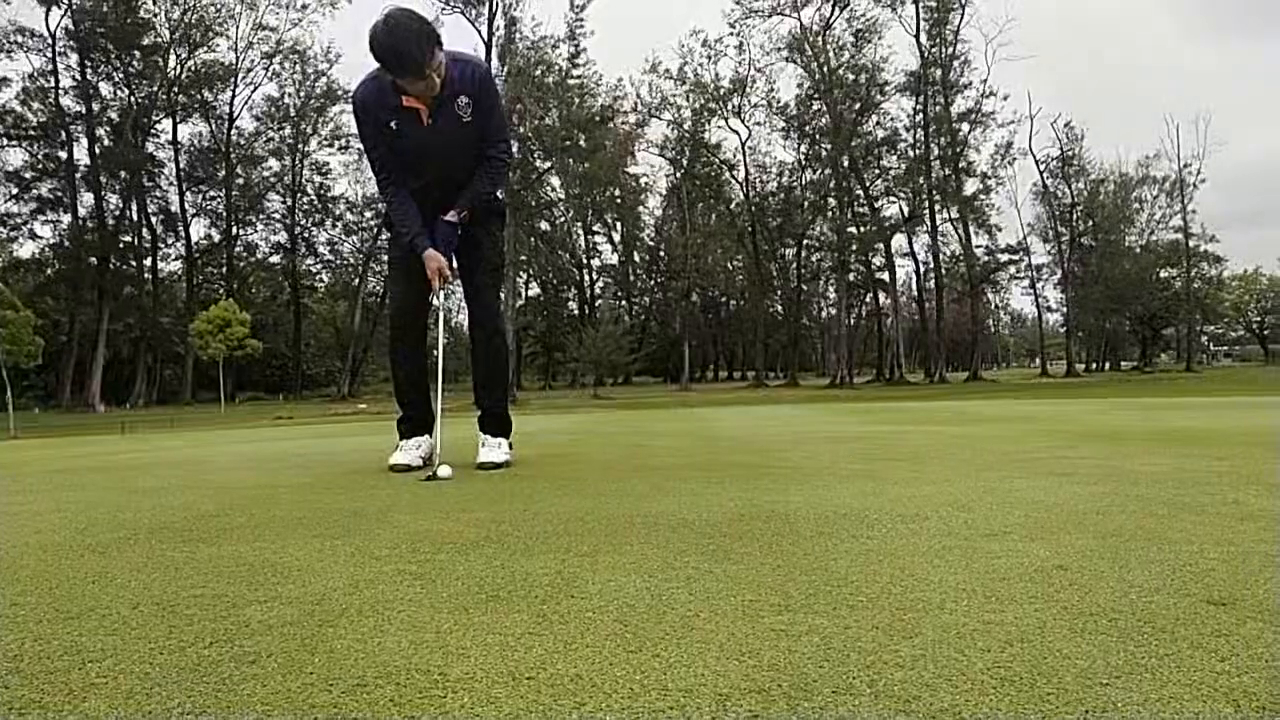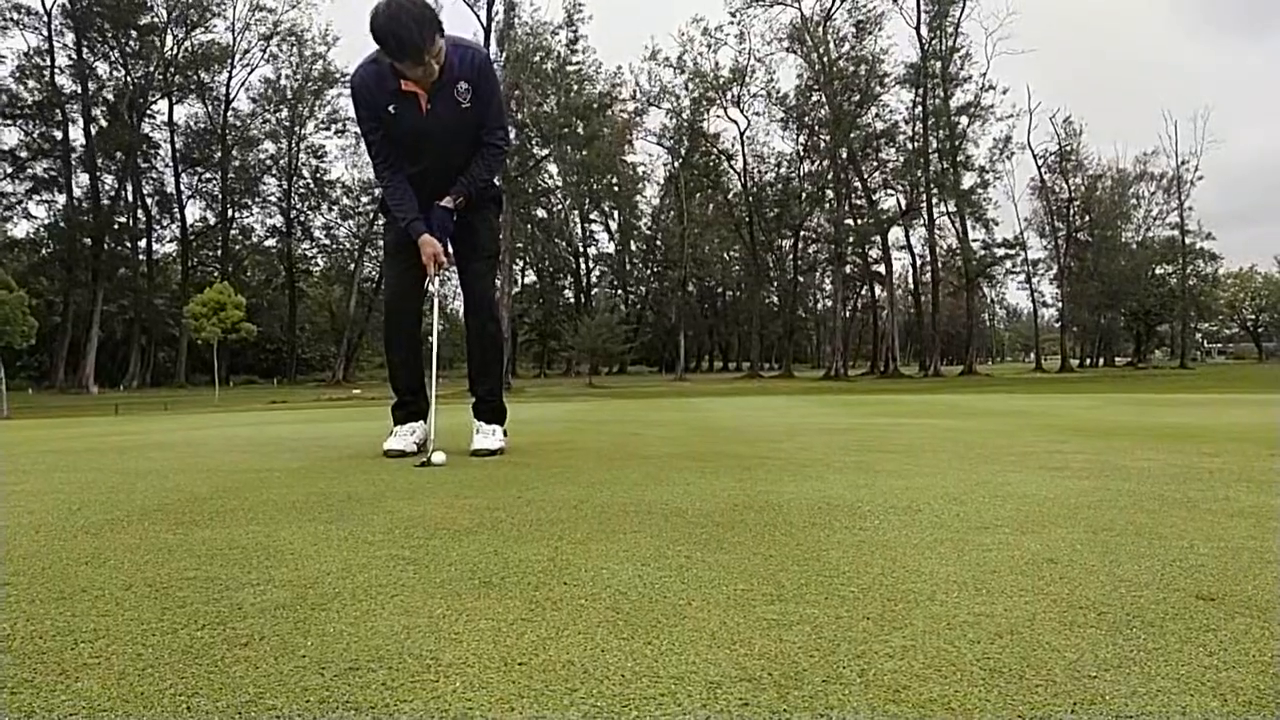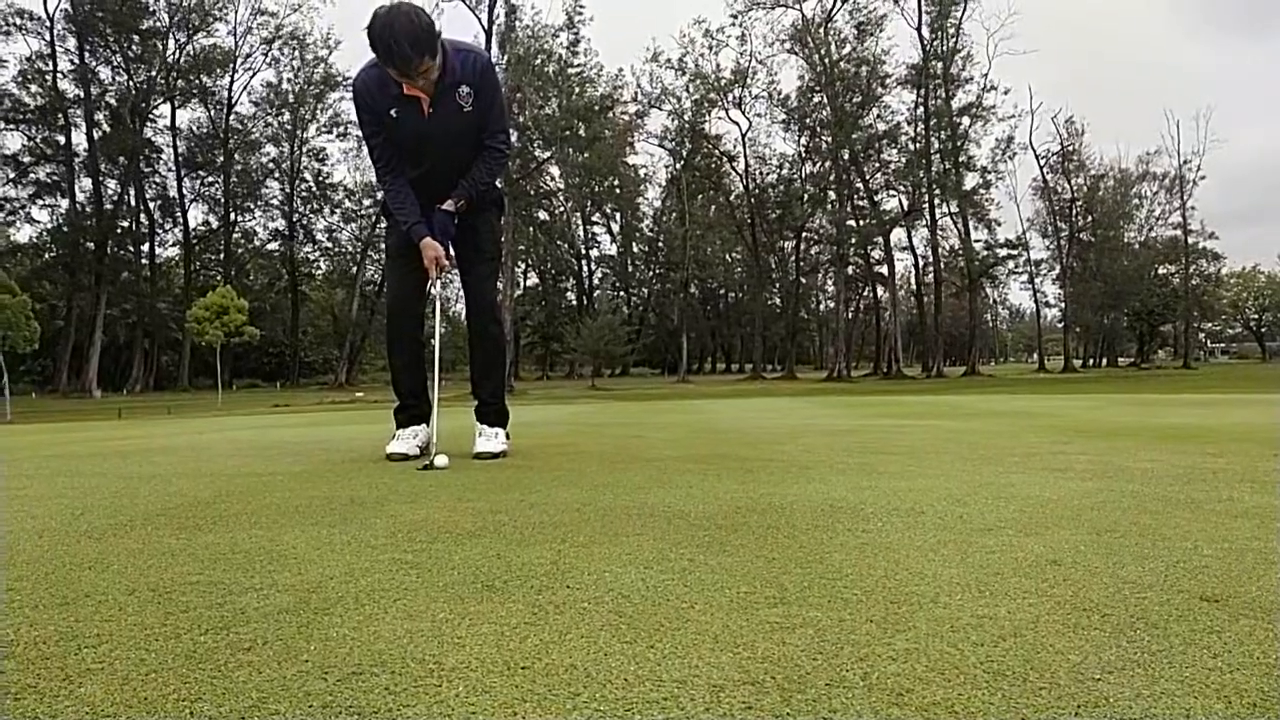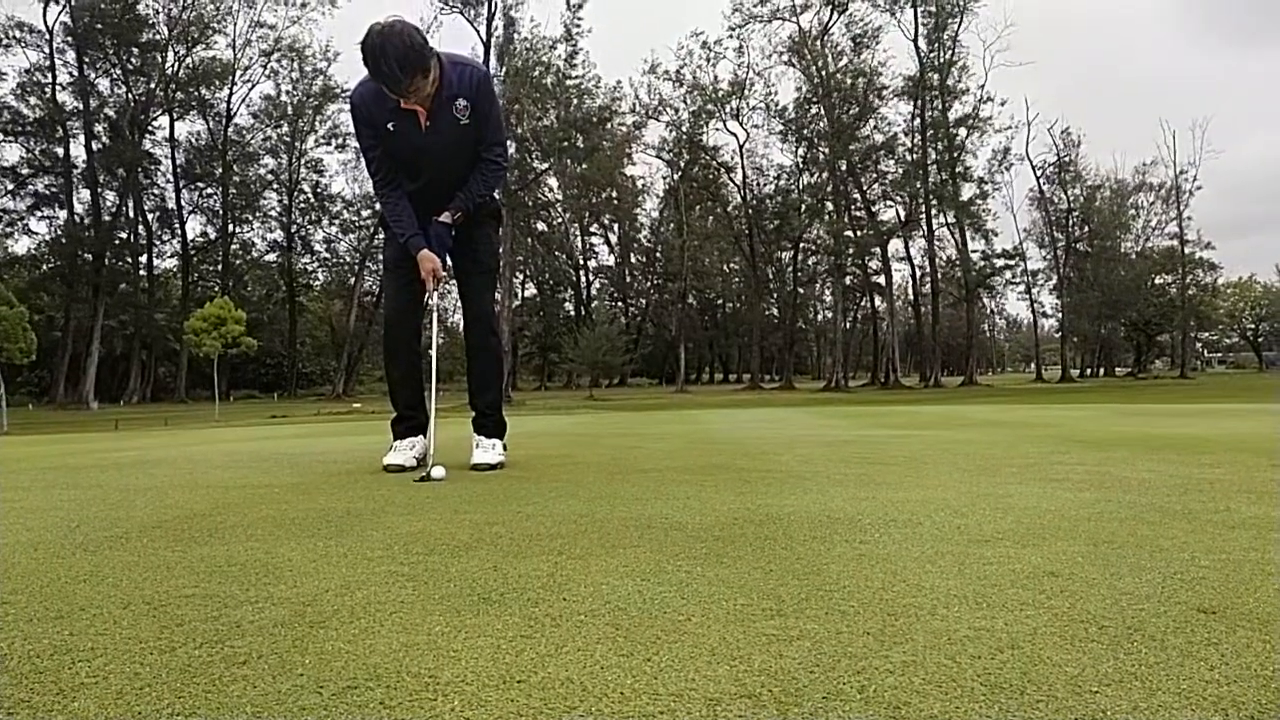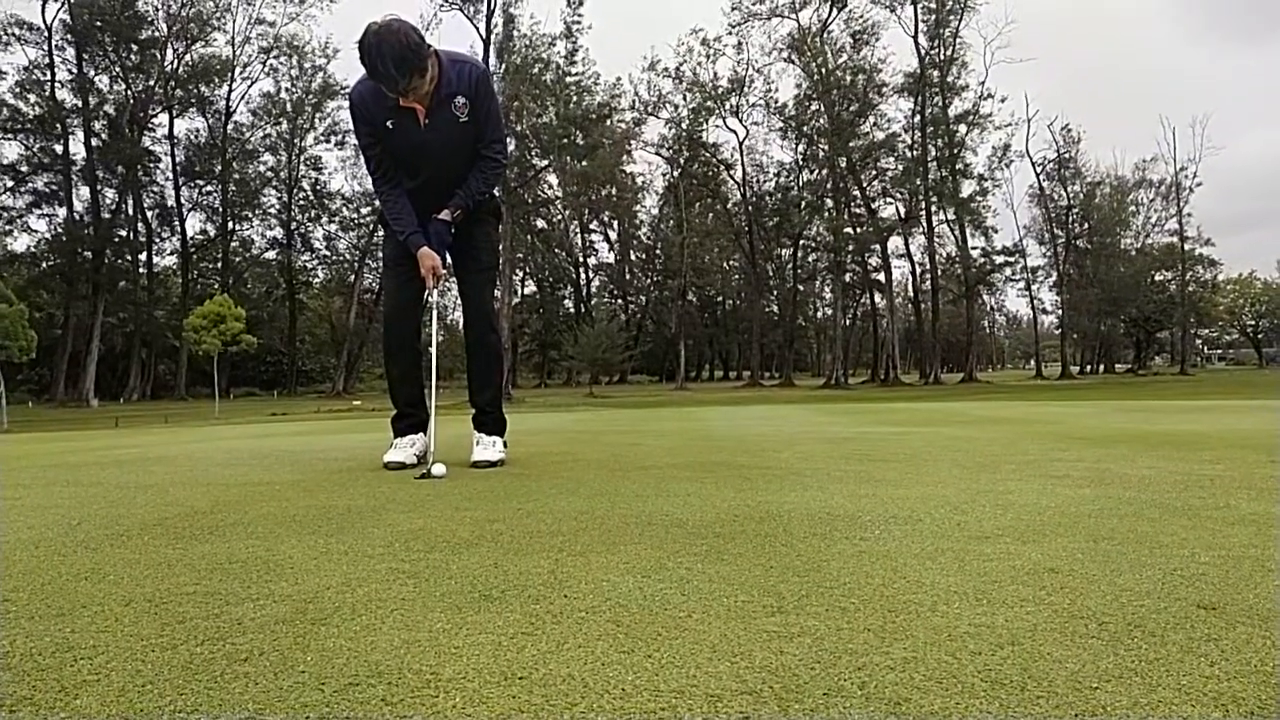
dt=0.3s
person 1, frame 1
left shoulder: (474, 75)
right shoulder: (368, 99)
left elbow: (498, 155)
right elbow: (390, 183)
left wrist: (458, 214)
right wrist: (424, 247)
left hip: (475, 210)
right hip: (412, 217)
left knee: (486, 314)
right knee: (404, 319)
left ankle: (495, 432)
right ankle: (415, 433)
person 1, frame 2
left shoulder: (473, 61)
right shoulder: (367, 82)
left elbow: (496, 141)
right elbow: (386, 167)
left wrist: (454, 200)
right wrist: (419, 231)
left hip: (472, 195)
right hip: (408, 203)
left knee: (481, 299)
right knee: (399, 304)
left ankle: (489, 418)
right ankle: (409, 418)
person 1, frame 3
left shoulder: (475, 65)
right shoulder: (369, 86)
left elbow: (498, 146)
right elbow: (388, 171)
left wrist: (455, 203)
right wrist: (420, 234)
left hip: (473, 199)
right hip: (409, 206)
left knee: (483, 303)
right knee: (400, 307)
left ankle: (492, 421)
right ankle: (411, 422)
person 1, frame 4
left shoulder: (473, 79)
right shoulder: (365, 100)
left elbow: (495, 158)
right elbow: (385, 184)
left wrist: (452, 216)
right wrist: (417, 246)
left hip: (471, 211)
right hip: (407, 218)
left knee: (481, 315)
right knee: (398, 318)
left ankle: (489, 432)
right ankle: (409, 433)
person 1, frame 5
left shoulder: (471, 76)
right shoulder: (365, 99)
left elbow: (494, 156)
right elbow: (385, 182)
left wrist: (452, 212)
right wrist: (417, 244)
left hip: (470, 208)
right hip: (406, 216)
left knee: (480, 312)
right knee: (398, 316)
left ankle: (489, 429)
right ankle: (409, 430)
